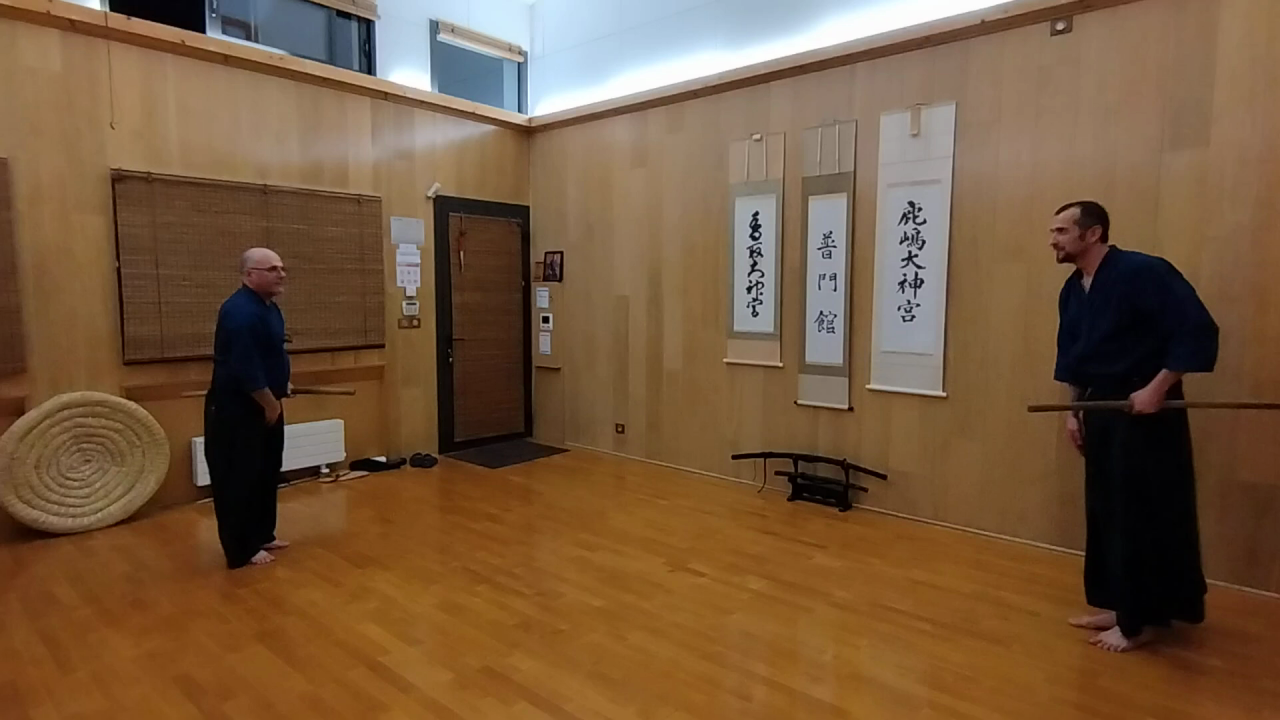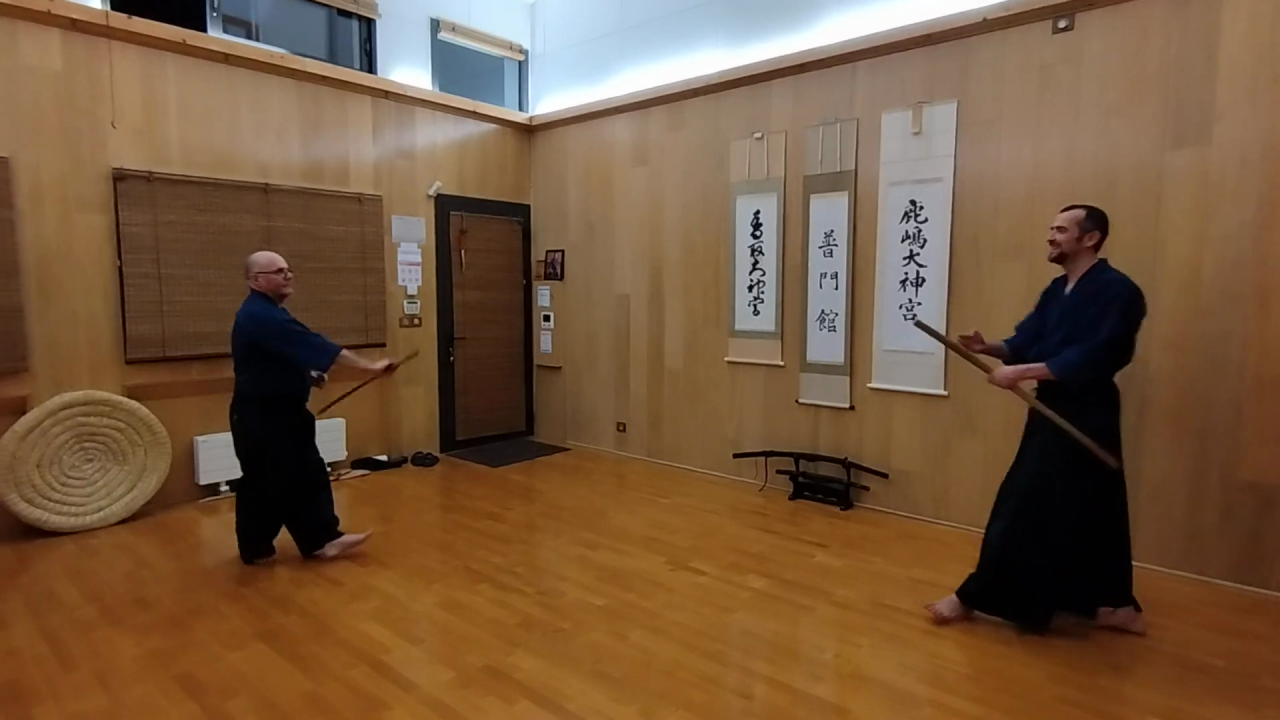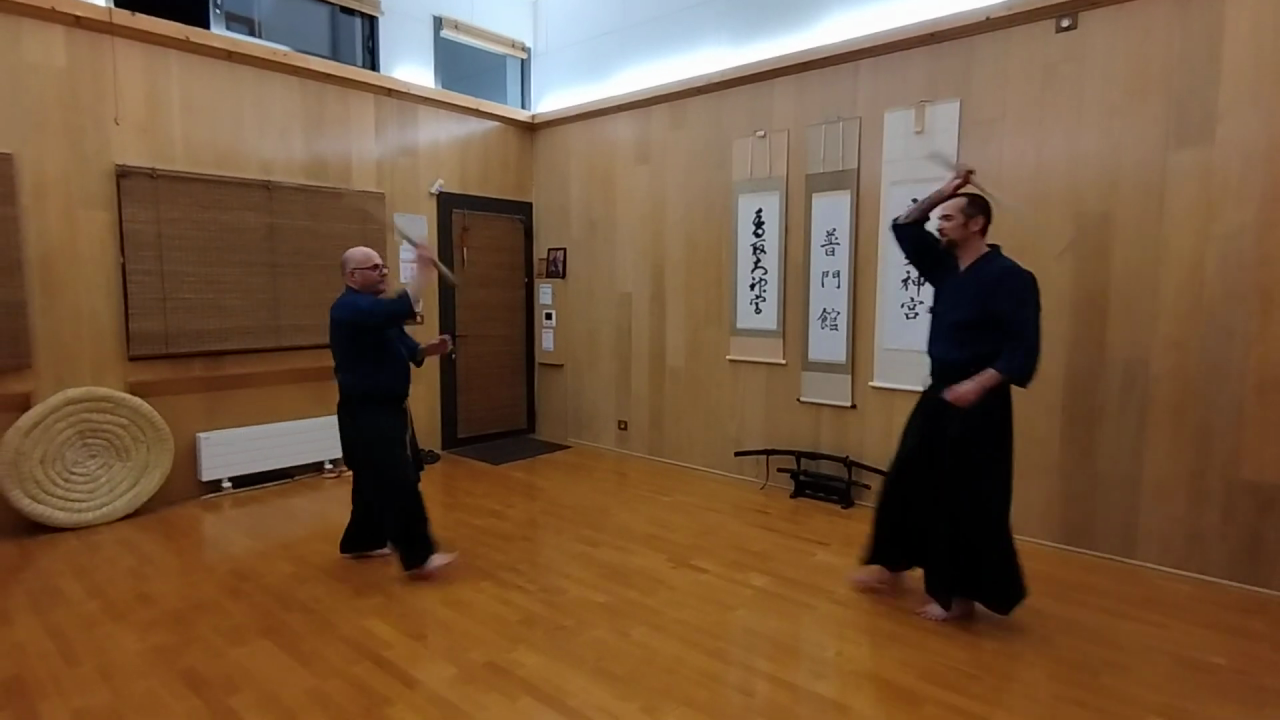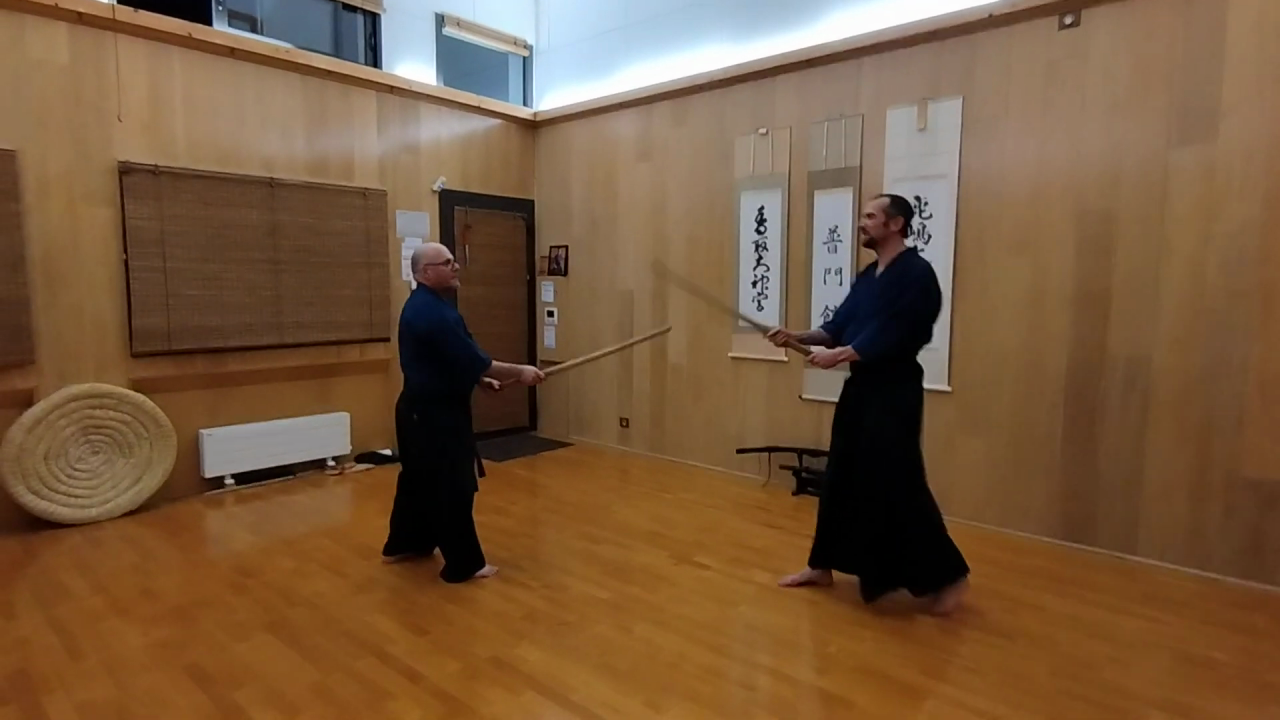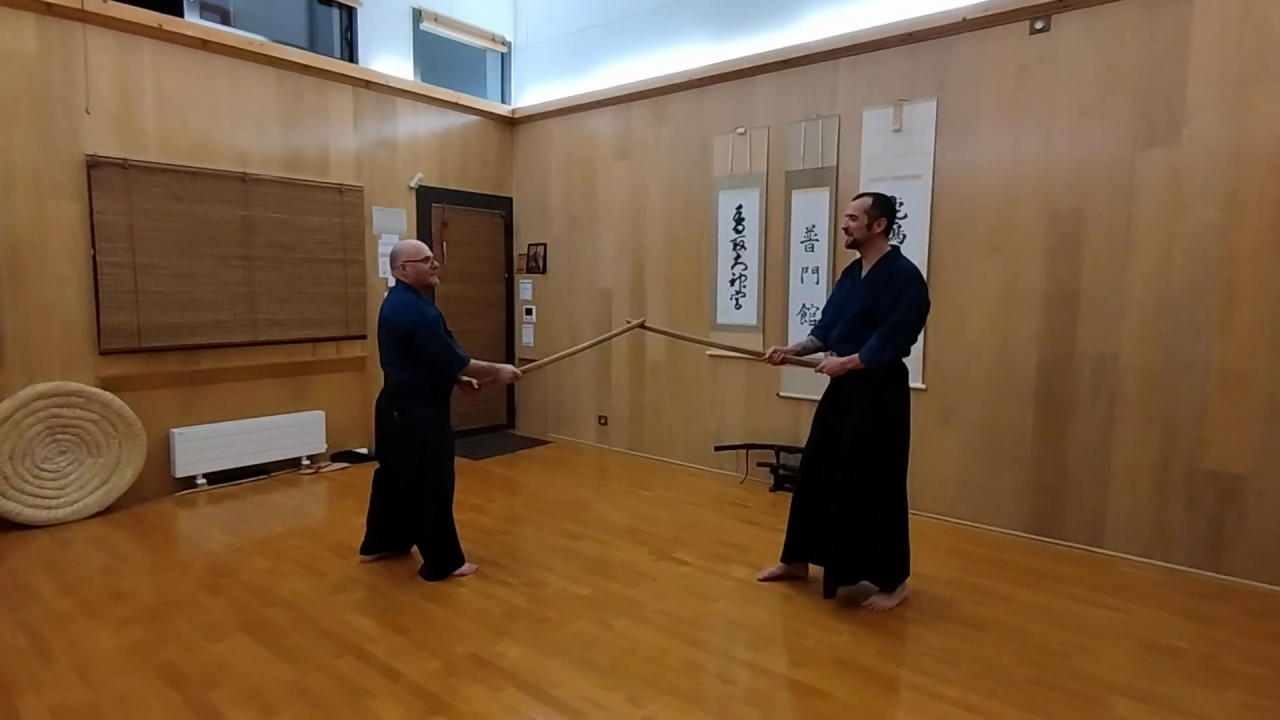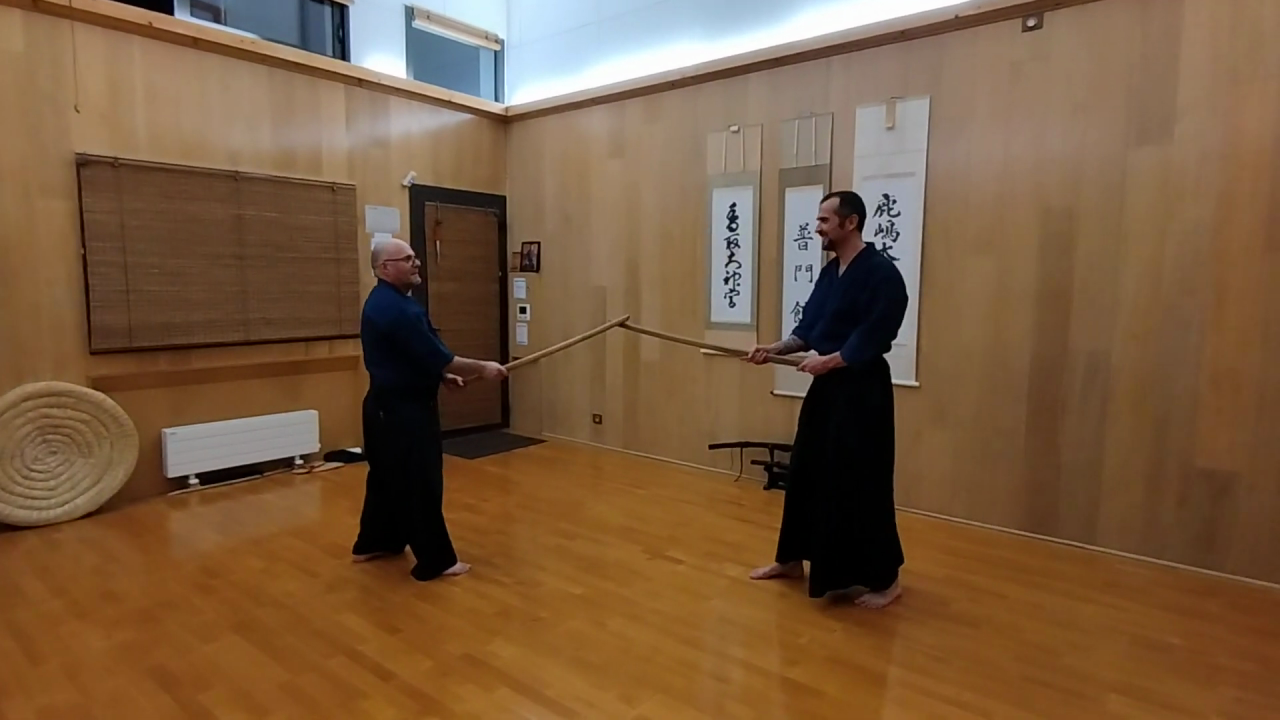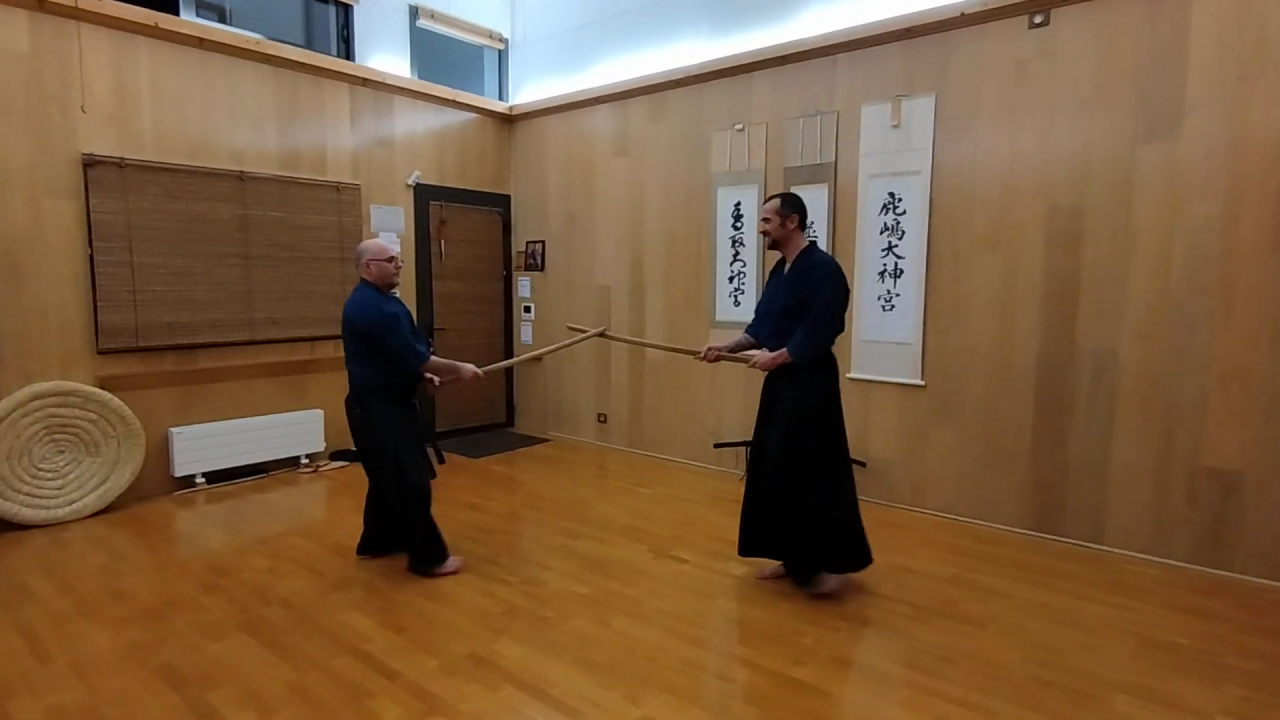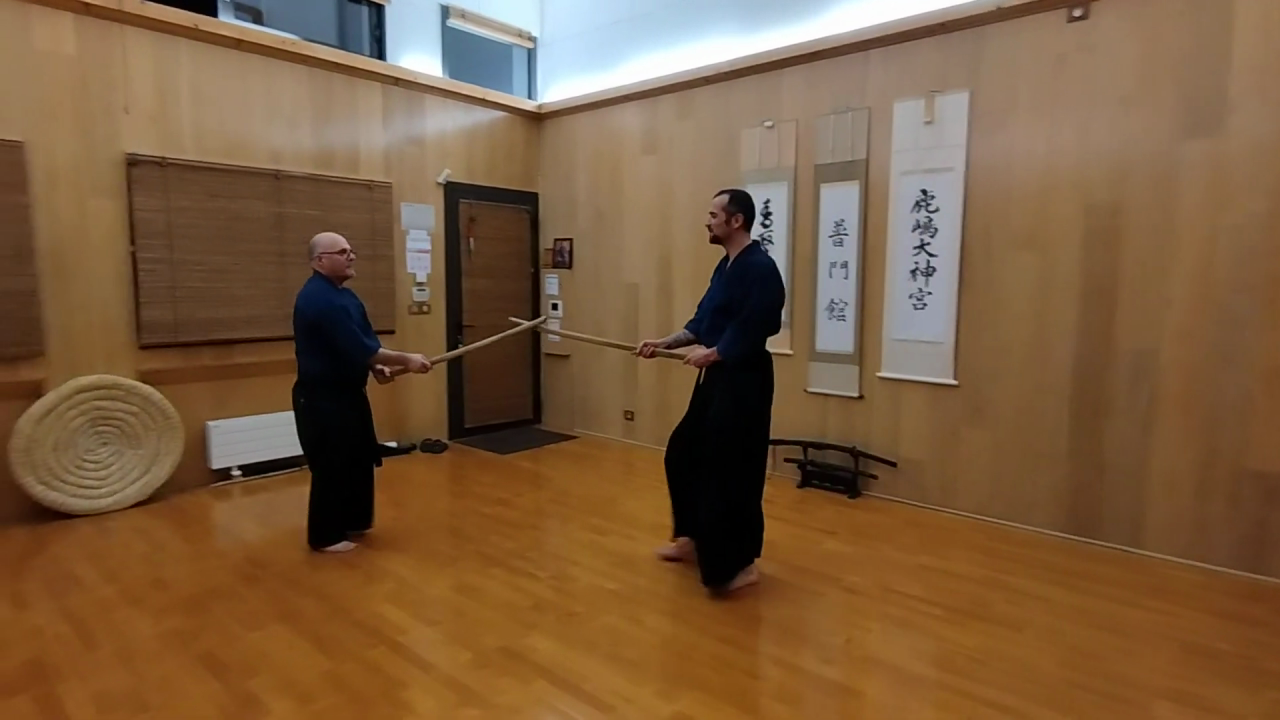
dt=0.7s
person 1, frame 1
left shoulder: (1144, 273)
right shoulder: (1073, 290)
left elbow: (1197, 333)
left wrist: (1157, 387)
right wrist: (1074, 411)
left hip: (1147, 407)
right hip: (1105, 405)
left knee: (1143, 511)
right knee: (1107, 508)
left ankle: (1141, 618)
right ankle: (1118, 605)
person 1, frame 2
left shoulder: (1116, 291)
right shoulder: (1057, 290)
left elbow: (1090, 359)
right elbow: (1026, 342)
left wrist: (1021, 373)
right wrist: (988, 347)
left hip: (1084, 415)
right hip: (1054, 409)
left knee: (1029, 507)
right knee: (1087, 513)
left ankle: (974, 597)
right ankle: (1115, 605)
person 1, frame 3
left shoulder: (1011, 278)
right shoulder: (946, 264)
left elbow: (1023, 351)
right elbow: (905, 228)
left wrist: (979, 385)
right wrist: (942, 195)
left hip: (979, 401)
right hip: (940, 391)
left knee: (969, 498)
right knee: (907, 480)
left ankle: (956, 593)
right ankle: (891, 563)
person 1, frame 4
left shoulder: (916, 274)
right shoulder: (868, 276)
left elbow: (890, 335)
right elbow: (839, 327)
left wrist: (838, 355)
right wrist: (798, 336)
left hip: (894, 390)
right hip: (861, 387)
left knee: (897, 484)
right knee: (842, 478)
left ankle: (946, 577)
right ankle: (822, 565)
person 1, frame 5
left shoulder: (904, 277)
right shoulder: (851, 274)
left elbow: (895, 341)
right elbow: (827, 329)
left wrist: (848, 362)
right wrist: (791, 351)
left hip: (880, 392)
right hip: (843, 388)
left knee: (875, 485)
right knee: (815, 472)
left ankle: (892, 580)
right ankle: (796, 559)
person 1, frame 6
left shoulder: (881, 273)
right shoulder: (830, 272)
left elbow: (875, 338)
right elbow: (809, 328)
left wrist: (830, 360)
right wrist: (775, 349)
left hip: (862, 389)
right hip: (827, 386)
left knee: (861, 483)
right knee: (806, 472)
left ankle: (884, 578)
right ankle: (792, 558)
person 1, frame 7
left shoulder: (822, 268)
right shoulder: (779, 270)
left elbow: (821, 332)
right elbow: (762, 326)
left wrist: (777, 356)
right wrist: (728, 347)
left hip: (810, 381)
right hip: (782, 379)
left knee: (797, 469)
right knee: (769, 468)
left ankle: (834, 562)
right ankle: (794, 558)
person 1, frame 8
left shoulder: (759, 268)
right shoulder: (727, 266)
left elbow: (752, 332)
right elbow: (705, 320)
left wrist: (709, 354)
right wrist: (665, 343)
left hip: (743, 381)
right hip: (718, 377)
left knee: (727, 471)
right knee: (683, 455)
left ankle: (736, 564)
right ankle: (693, 539)
person 2, frame 1
left shoulder: (269, 309)
right shoulder: (240, 312)
right elbow: (244, 370)
left wrist: (279, 387)
right wrist: (269, 404)
left hip: (262, 407)
right hip: (235, 410)
left knee: (265, 474)
right knee: (238, 479)
left ankle: (261, 536)
right ankle: (241, 549)
person 2, frame 2
left shoulder: (270, 312)
right shoulder: (260, 317)
right elbow: (313, 346)
left wrist: (306, 376)
right wrist: (370, 366)
left hip: (285, 411)
right hip: (260, 416)
left knee: (309, 474)
right knee: (264, 483)
left ankle: (323, 538)
right ankle: (253, 548)
person 2, frame 3
left shoulder: (372, 307)
right shoulder: (350, 307)
left elbow: (402, 348)
right elbow: (399, 311)
left wrist: (430, 348)
right wrist: (422, 271)
left hip: (384, 408)
right hip: (366, 413)
left knee: (372, 479)
right knee: (396, 482)
left ankle: (360, 542)
right ankle: (417, 556)
person 2, frame 4
left shoulder: (424, 305)
right shoulder: (431, 312)
right elbow: (468, 359)
left wrist: (480, 379)
right wrist: (518, 372)
left hip: (423, 408)
right hip: (434, 413)
left knee: (419, 480)
right knee: (452, 487)
left ankle: (403, 544)
right ankle: (463, 564)
person 2, frame 5
left shoulder: (400, 302)
right shoulder: (413, 309)
right elbow: (449, 357)
left wrist: (457, 377)
right wrist: (496, 371)
left hip: (401, 405)
right hip: (416, 410)
left knee: (396, 475)
right knee: (432, 483)
left ankle: (381, 542)
right ankle: (442, 561)
person 2, frame 6
left shoulder: (384, 302)
right shoulder: (395, 308)
right elbow: (433, 355)
left wrist: (442, 375)
right wrist: (481, 368)
left hip: (390, 404)
right hip: (403, 409)
left knee: (389, 476)
right knee: (421, 483)
left ankle: (373, 543)
right ankle: (435, 560)
person 2, frame 7
left shoulder: (384, 302)
right shoulder: (369, 307)
left elbow: (400, 354)
right elbow: (410, 354)
left wrist: (424, 374)
right wrist: (457, 369)
left hip: (392, 402)
right hip: (376, 407)
left knee: (391, 477)
right knee: (408, 480)
left ankle: (378, 543)
right ankle: (429, 557)
person 2, frame 8
left shoulder: (342, 295)
right shoulder: (319, 299)
left elbow: (355, 344)
right elbow: (357, 347)
left wrist: (377, 367)
right wrist: (406, 360)
left hip: (348, 392)
right hip: (322, 397)
left knee: (360, 457)
right knee: (331, 466)
left ankle: (352, 520)
right ankle: (326, 535)
